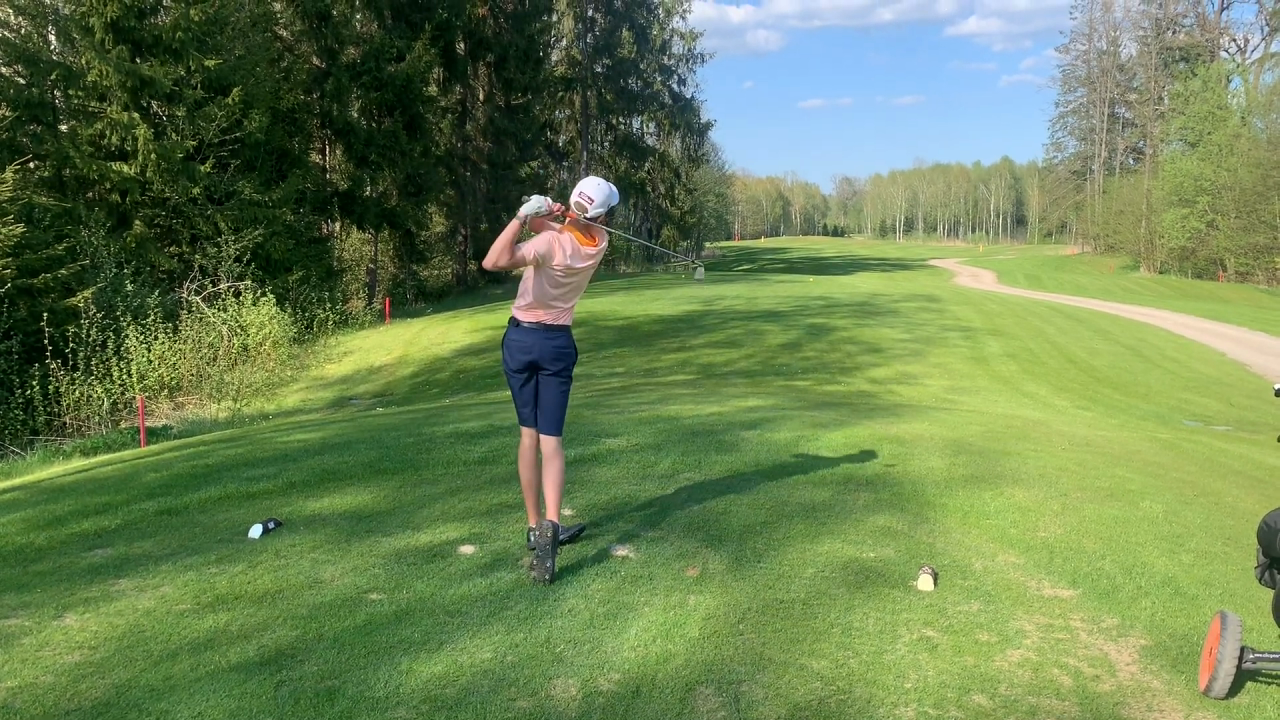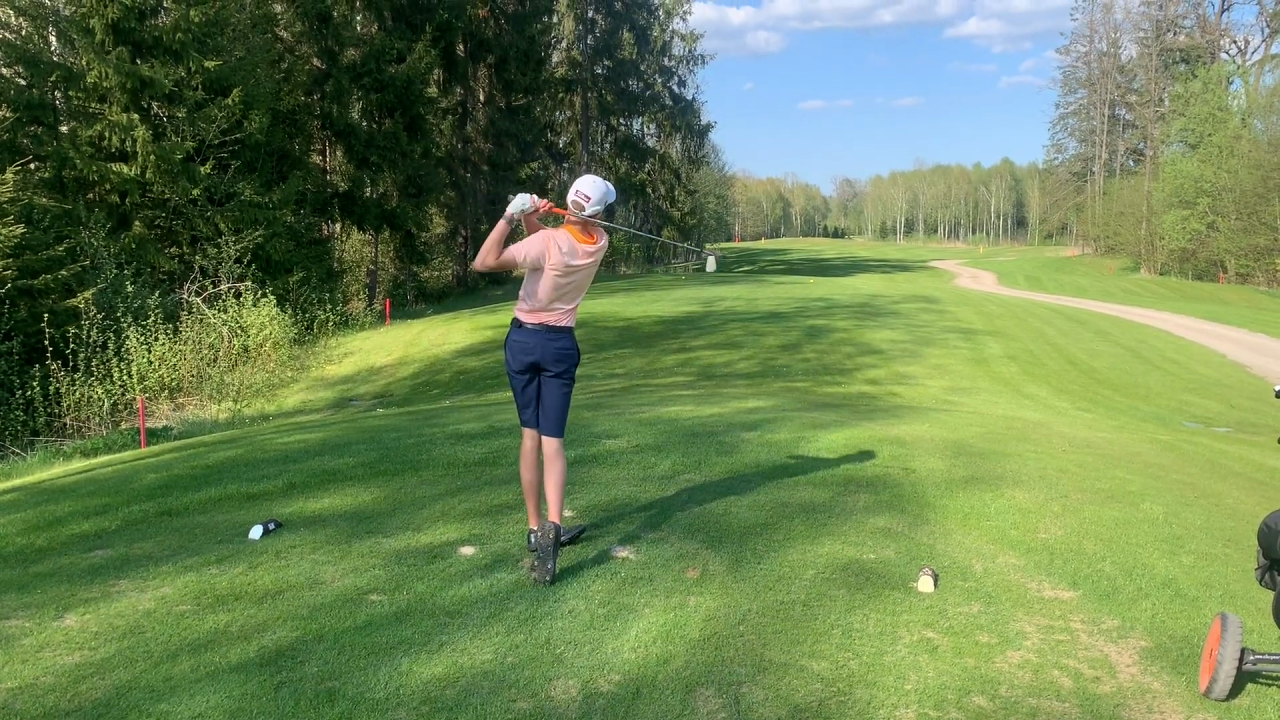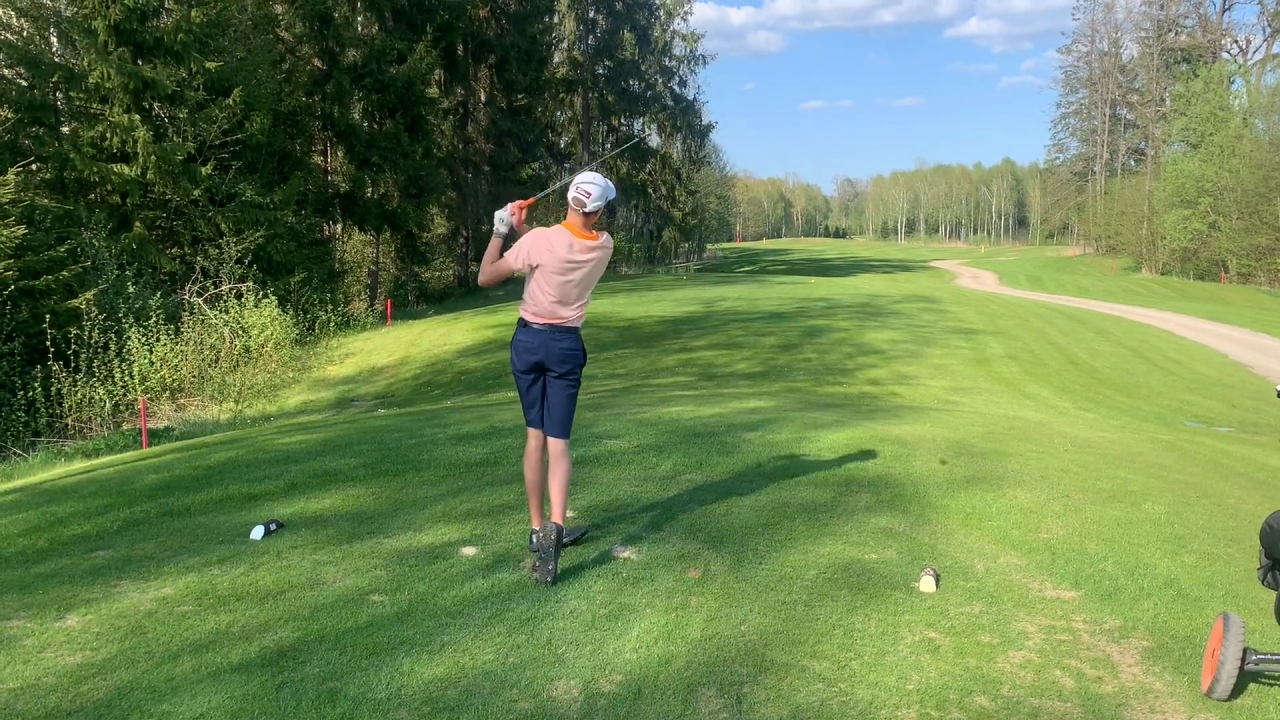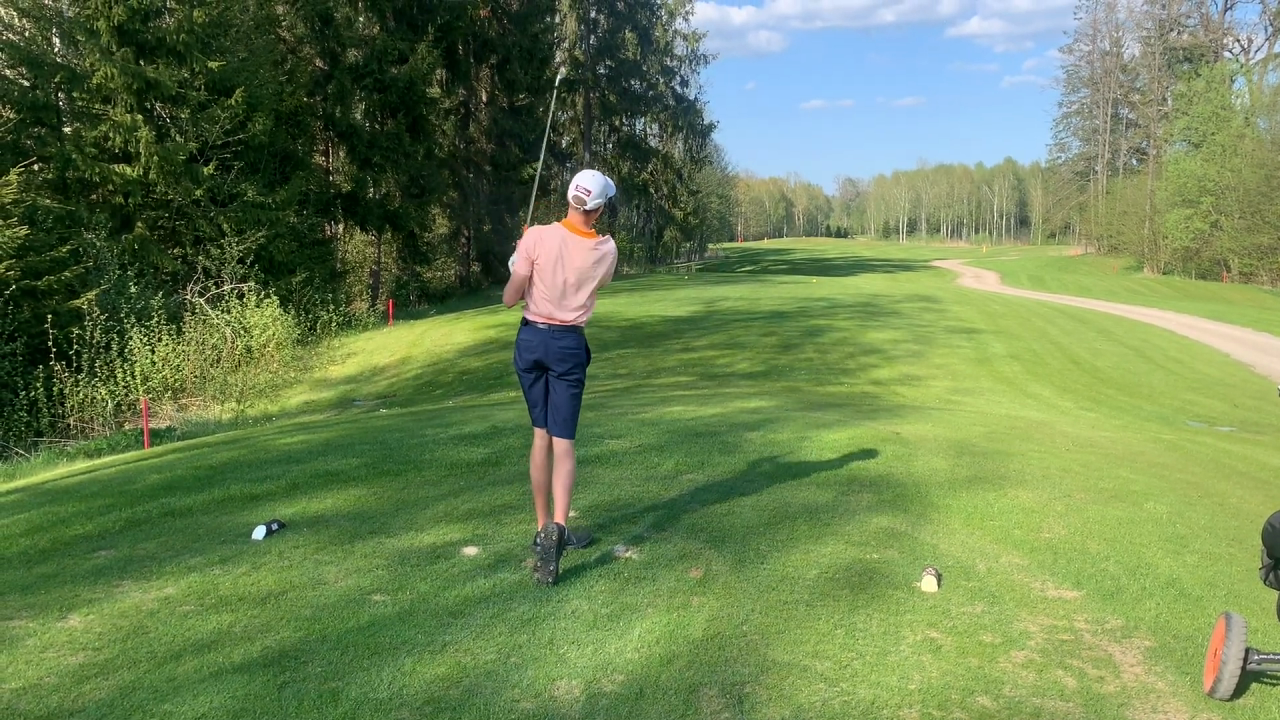
dt=0.3s
person 1, frame 1
left shoulder: (551, 243)
right shoulder: (598, 242)
left elbow: (493, 262)
left wrist: (524, 214)
right wrist: (538, 217)
left hip: (520, 338)
right hip: (558, 342)
left knee: (528, 435)
right knee: (551, 439)
left ankle: (536, 527)
right ankle: (550, 526)
person 1, frame 2
left shoulder: (546, 244)
right shoulder: (599, 243)
left elbow: (483, 262)
left wrist: (512, 214)
right wrist: (532, 218)
left hip: (523, 339)
right hip: (560, 344)
left knee: (530, 435)
right knee: (552, 441)
left ankle: (535, 528)
right ankle: (551, 527)
person 1, frame 3
left shoulder: (538, 240)
right shoulder: (604, 247)
left elbow: (485, 279)
left wrist: (501, 231)
right wrist: (524, 229)
left hip: (527, 339)
right hip: (566, 345)
left knee: (534, 435)
right knee: (558, 441)
left ankle: (538, 529)
right ankle: (554, 529)
person 1, frame 4
left shoulder: (537, 237)
right shoulder: (607, 250)
left elbow: (510, 299)
left wrist: (517, 266)
left hip: (530, 339)
right hip: (569, 344)
left knee: (541, 436)
right knee: (563, 442)
left ankle: (543, 529)
right ankle: (557, 530)
